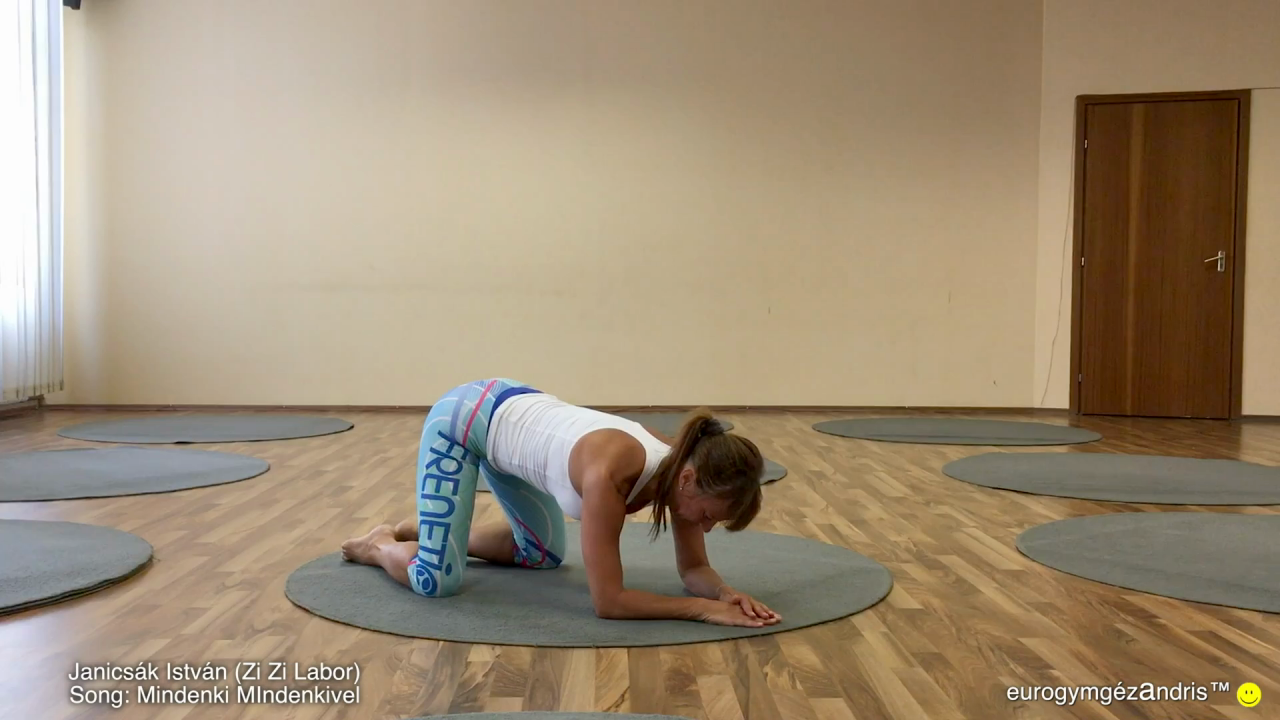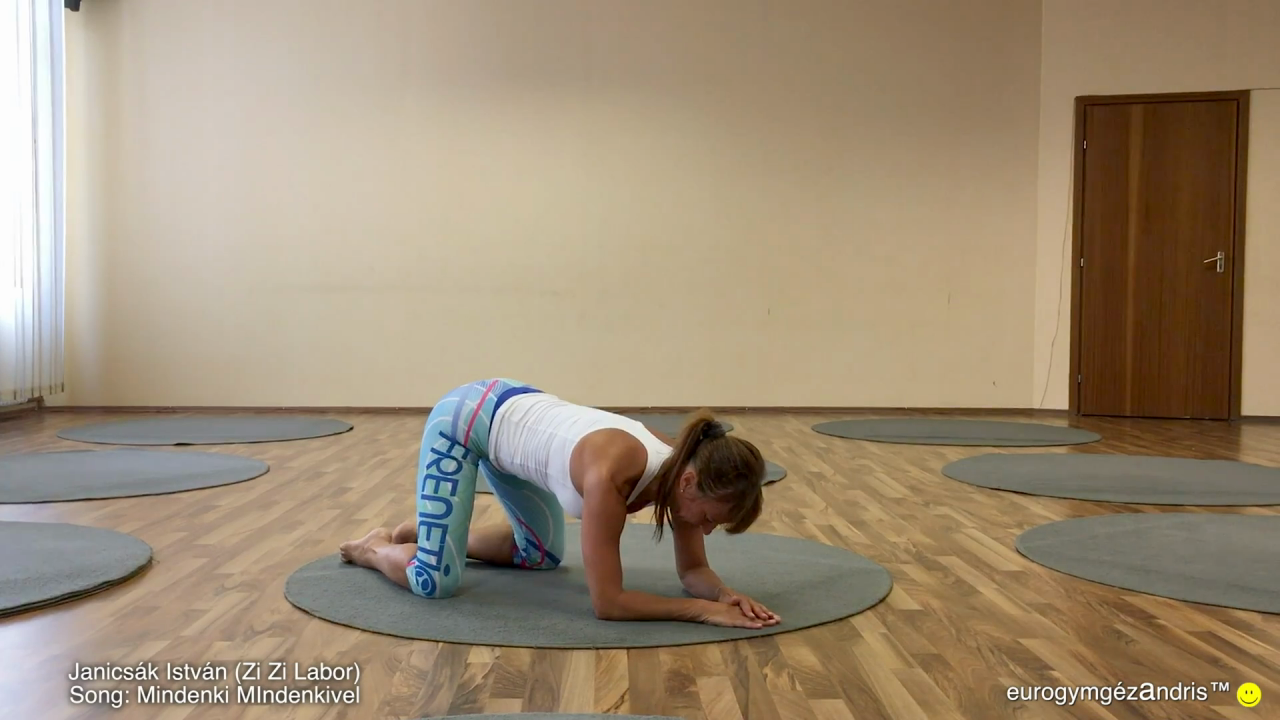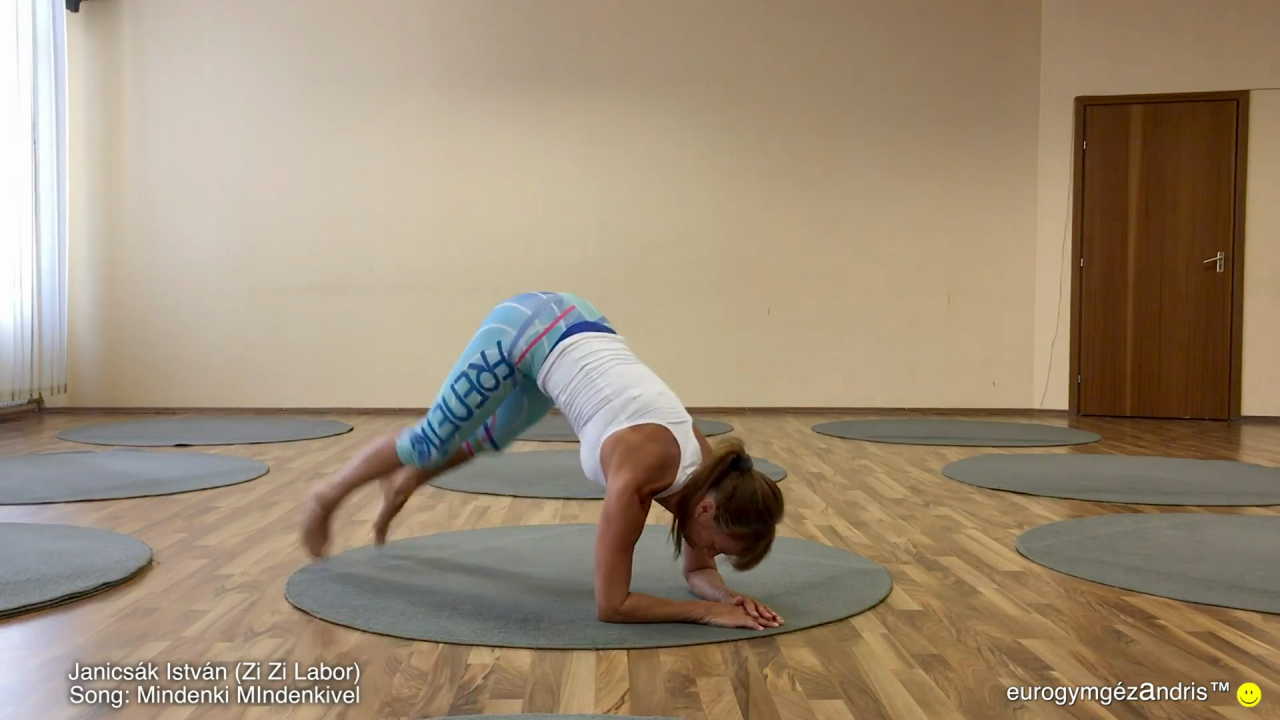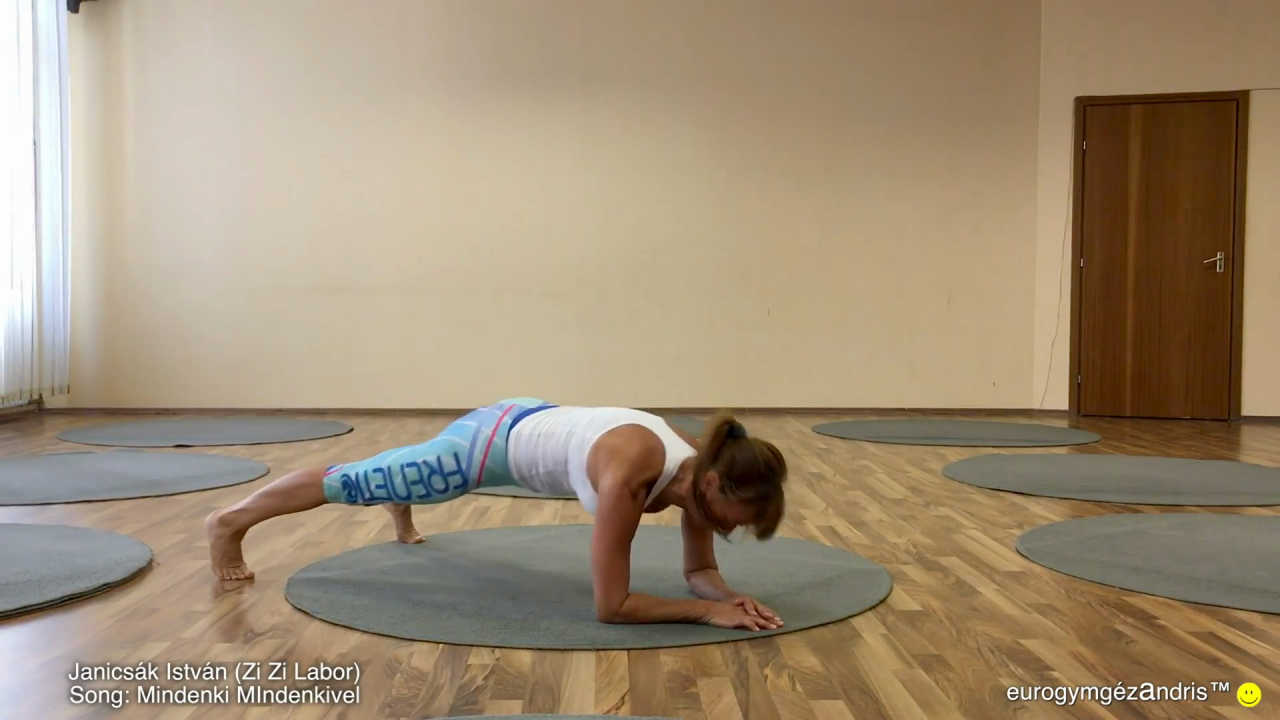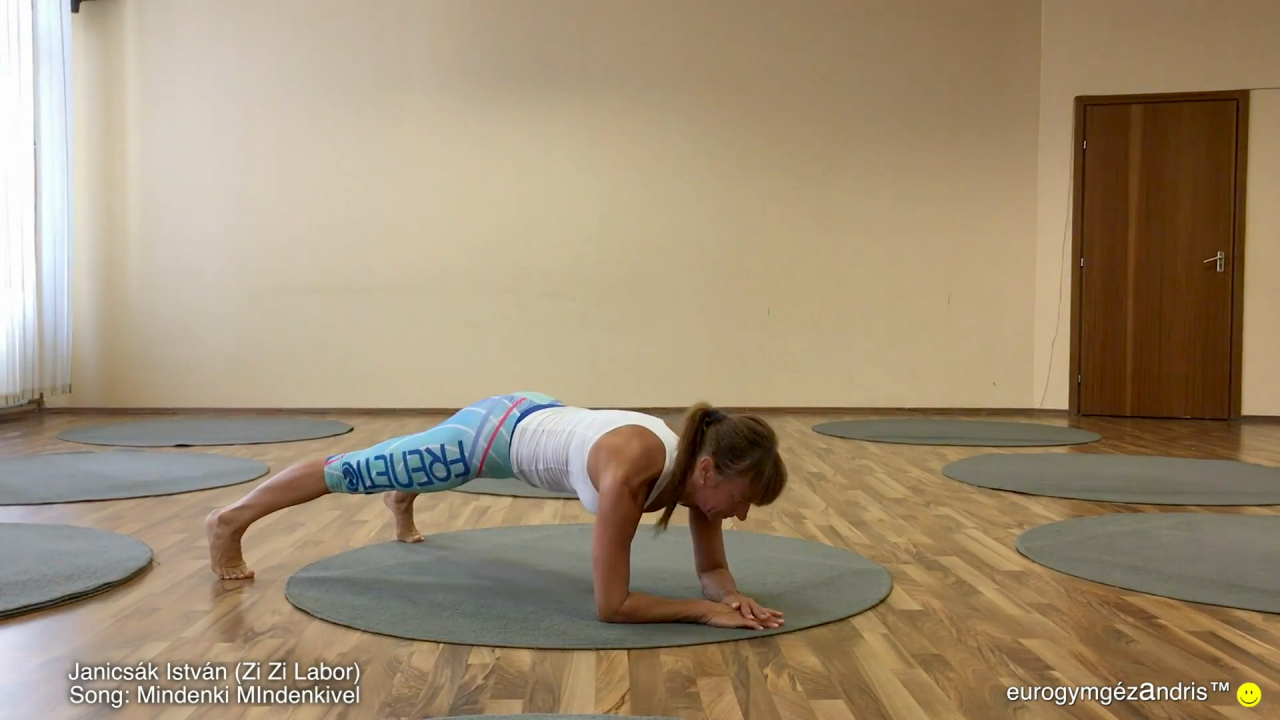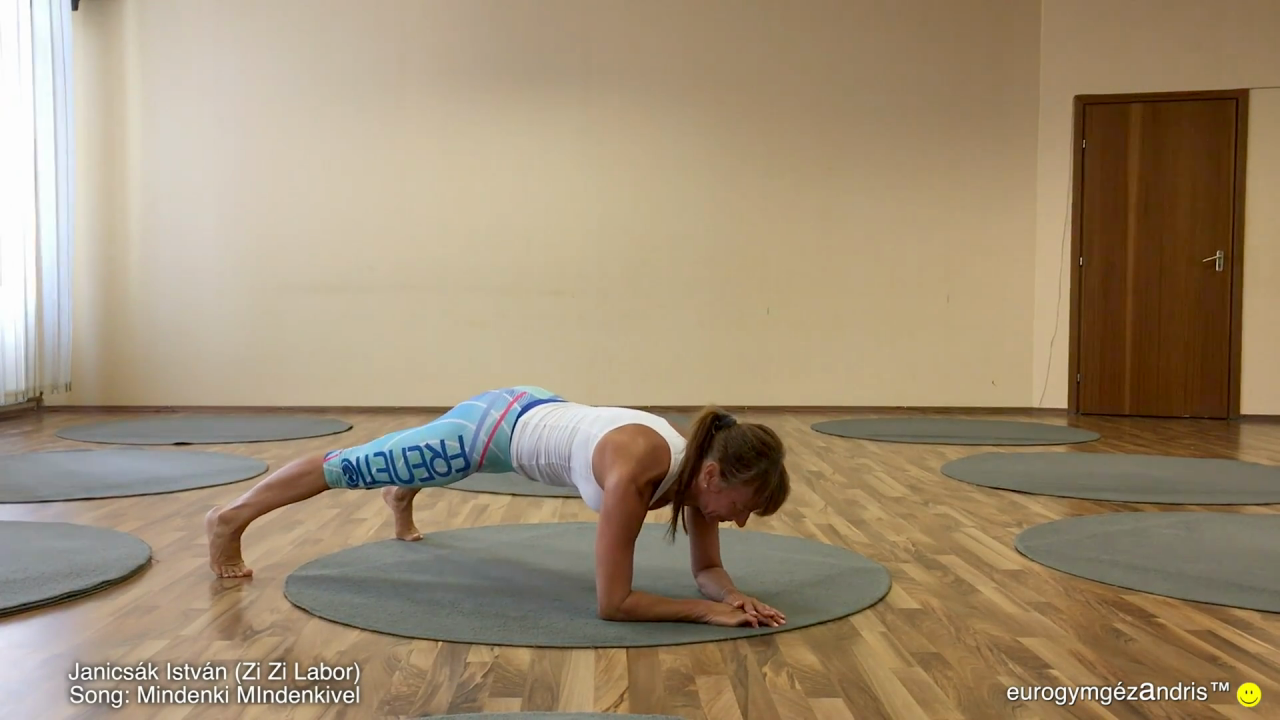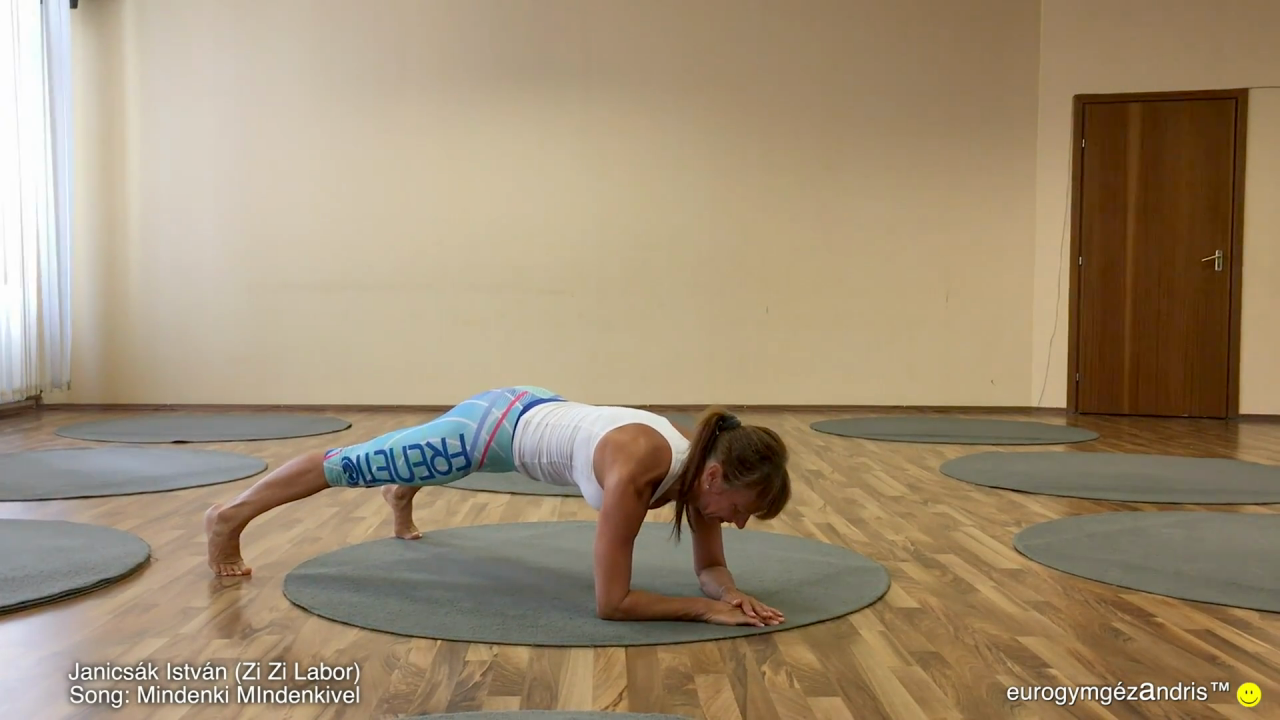
dt=0.4s
person 1, frame 1
left shoulder: (681, 464)
right shoulder: (609, 471)
left elbow: (694, 568)
right elbow: (608, 601)
left wrist: (726, 593)
right wrist: (706, 609)
left hip: (509, 413)
right hip: (462, 418)
left knee: (545, 555)
right knee: (436, 582)
left ankle: (424, 530)
right ankle: (376, 546)
person 1, frame 2
left shoulder: (683, 466)
right shoulder: (611, 472)
left elbow: (692, 571)
right elbow: (608, 602)
left wrist: (725, 595)
right wrist: (705, 611)
left hip: (509, 416)
right hip: (464, 416)
left knee: (542, 554)
right knee: (436, 581)
left ankle: (423, 531)
right ankle: (371, 549)
person 1, frame 3
left shoulder: (710, 476)
right shoulder: (641, 474)
left elbow: (697, 570)
right elbow: (611, 606)
left wrist: (728, 594)
right wrist: (711, 611)
left hip: (574, 327)
right hip: (524, 329)
left knee: (487, 437)
right knee: (430, 440)
left ankle: (404, 484)
right ankle: (328, 497)
person 1, frame 4
left shoulder: (699, 467)
right shoulder: (629, 471)
left elbow: (698, 569)
right elbow: (611, 606)
left wrist: (730, 596)
right wrist: (709, 612)
left hip: (531, 425)
right hip: (495, 440)
right knee: (356, 481)
left ankle: (401, 510)
right ankle: (230, 521)
person 1, frame 5
left shoulder: (698, 463)
right shoulder: (629, 470)
left elbow: (711, 567)
right elbow: (612, 605)
left wrist: (734, 596)
right wrist: (709, 613)
left hip: (537, 419)
right hip: (498, 431)
right knee: (358, 469)
left ankle: (402, 503)
right ankle: (229, 519)
person 1, frame 6
left shoulder: (699, 463)
right shoulder: (635, 469)
left elbow: (707, 568)
right elbow: (612, 603)
left wrist: (731, 594)
right wrist: (708, 612)
left hip: (536, 414)
right hip: (498, 425)
right knee: (357, 466)
left ankle: (401, 500)
right ankle: (230, 519)
person 1, frame 7
left shoulder: (701, 460)
right shoulder: (637, 468)
left elbow: (709, 564)
right elbow: (611, 602)
left wrist: (732, 593)
right wrist: (708, 610)
left hip: (538, 412)
right hip: (499, 425)
right knee: (358, 463)
left ankle: (401, 498)
right ankle: (229, 515)
